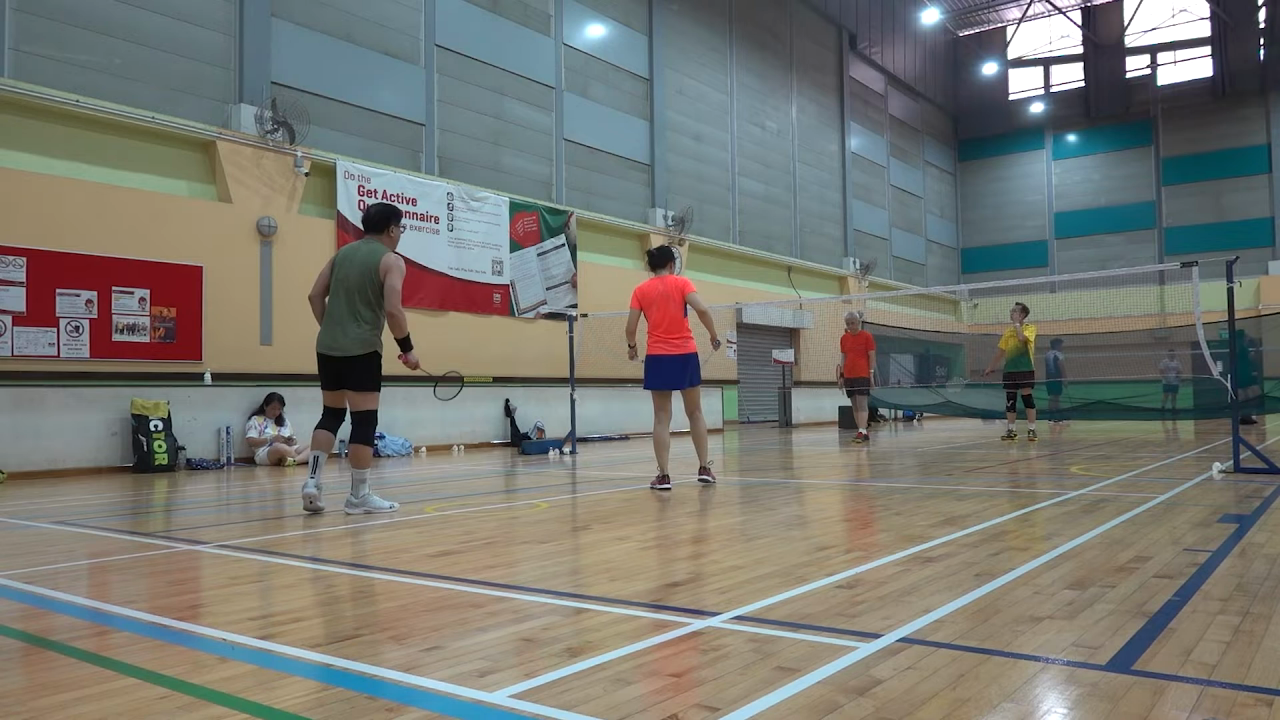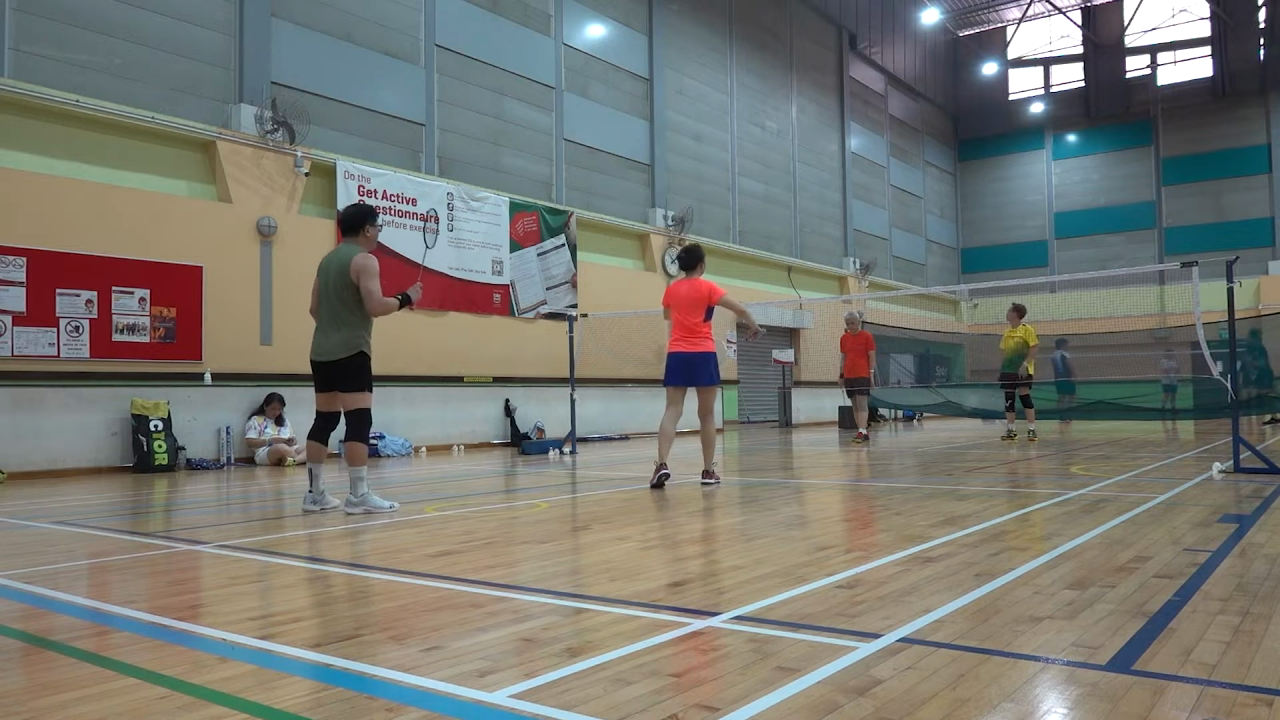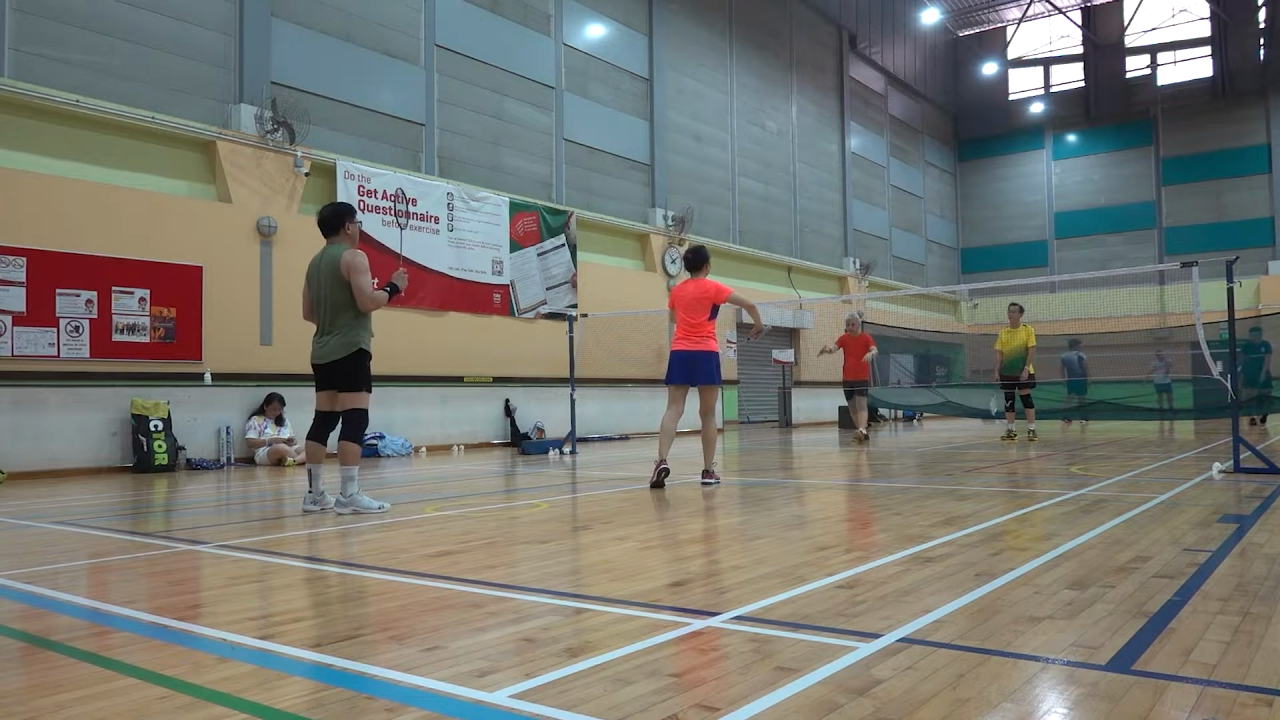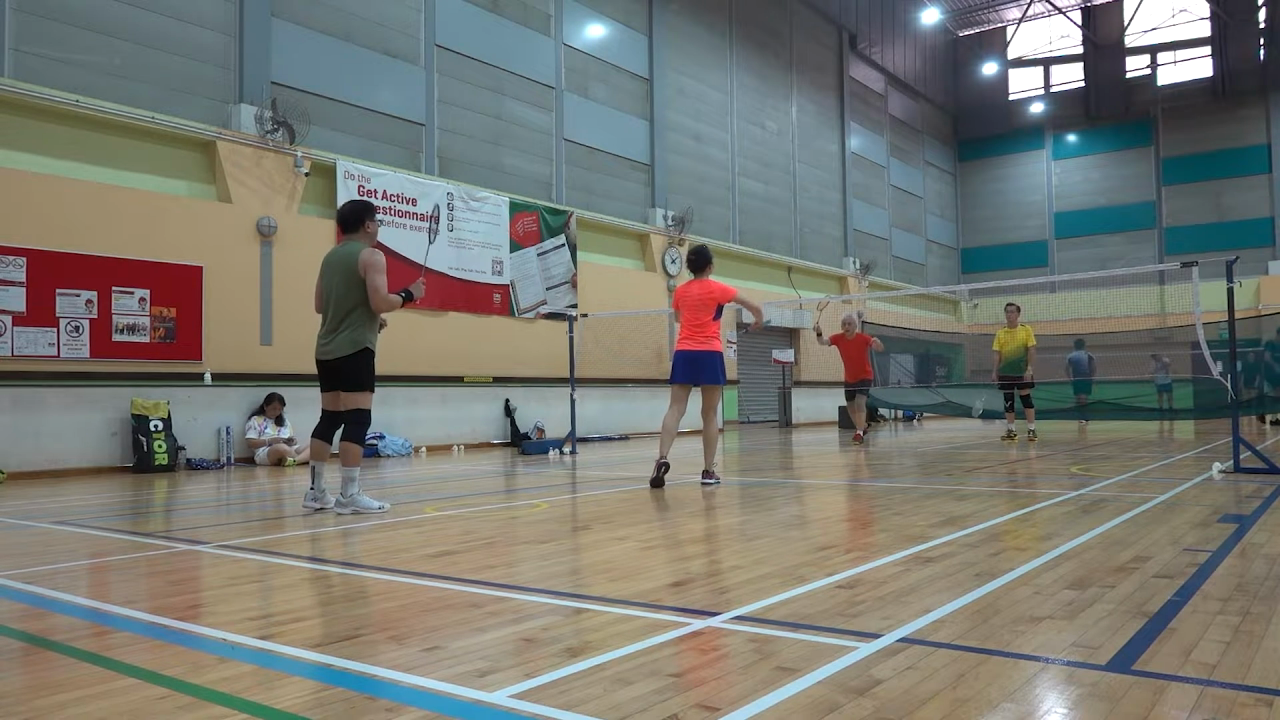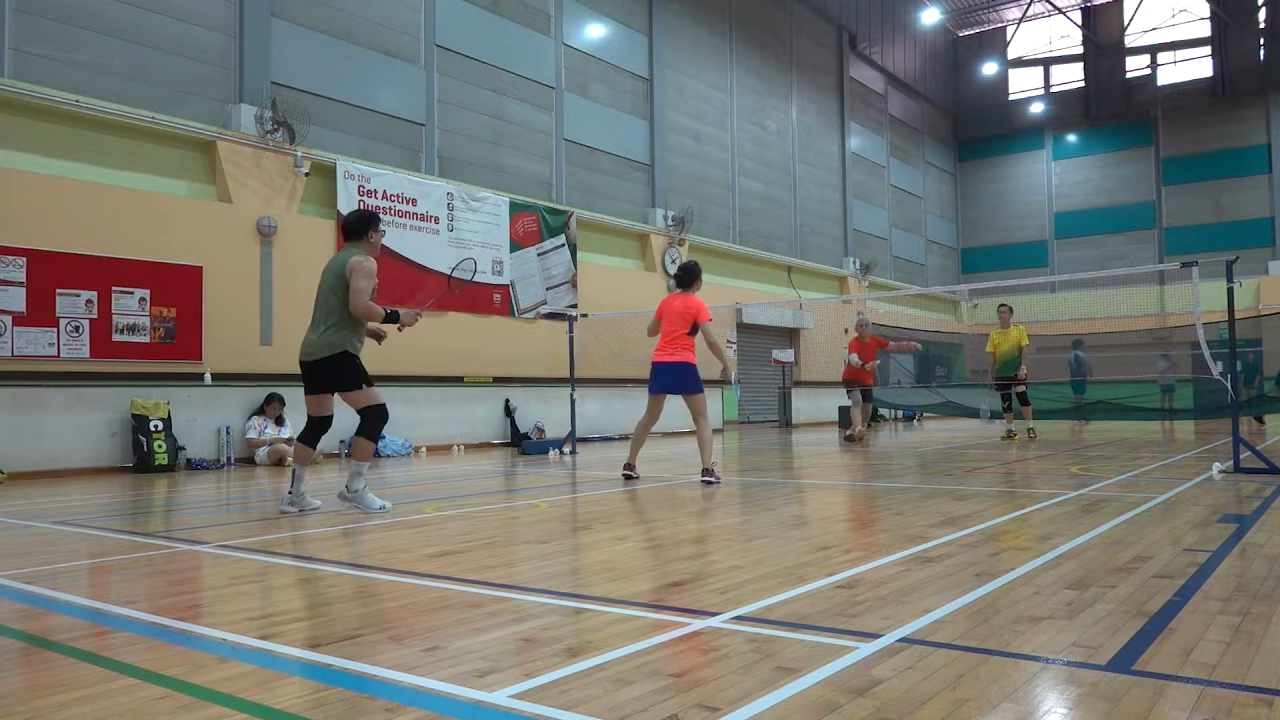
dt=0.7s
person 1, frame 1
left shoulder: (342, 253)
right shoulder: (391, 261)
left elbow: (315, 295)
right elbow: (393, 310)
right wrist: (407, 349)
left hip: (328, 347)
right hip: (362, 350)
left knee: (331, 415)
right knee: (364, 421)
left ankle: (313, 481)
right ankle: (359, 496)
person 1, frame 2
left shoulder: (327, 259)
right shoulder: (365, 260)
right elbow: (375, 307)
right wrist: (407, 298)
left hip: (321, 352)
right hip: (350, 352)
left knee: (324, 420)
right knee: (359, 421)
left ankle: (315, 493)
right ankle: (359, 495)
person 1, frame 3
left shoulder: (315, 262)
right shoulder: (353, 257)
left elbow: (308, 313)
right elbow: (367, 302)
right wrist: (394, 287)
left hip: (322, 352)
right hip: (350, 351)
left knee: (323, 420)
right knee: (355, 420)
left ankle: (314, 493)
right ankle: (349, 495)
person 1, frame 4
left shoulder: (330, 257)
right shoulder: (371, 256)
right elbow: (381, 302)
right wrist: (409, 294)
left hip: (327, 350)
right hip: (354, 350)
left knee: (329, 418)
right knee: (357, 420)
left ankle: (316, 491)
right ankle: (350, 495)
person 1, frame 5
left shoulder: (334, 262)
right shoulder: (364, 262)
right elbow: (359, 306)
left wrist: (365, 329)
right wrist: (396, 317)
left hip: (311, 354)
right hip: (335, 353)
left knee: (317, 423)
right knee: (376, 414)
left ankle: (294, 495)
right ankle: (355, 488)
person 2, frame 1
left shoulder: (641, 290)
right shoulder: (682, 283)
left elbow: (631, 327)
right elbow: (702, 310)
left wrist: (632, 347)
right wrist: (714, 336)
left hip: (657, 357)
right hip: (685, 355)
left knee: (662, 418)
right knee: (695, 413)
left ankle: (663, 475)
right ankle: (704, 468)
person 2, frame 2
left shoulder: (671, 289)
right shoulder: (707, 287)
right elbow: (739, 309)
right wrist: (754, 327)
left hip: (676, 355)
right hip: (703, 355)
left knee: (672, 412)
right knee: (706, 415)
left ankle: (662, 464)
right ankle: (708, 471)
person 2, frame 3
left shoulder: (677, 290)
right shoulder: (713, 288)
right elbow: (749, 305)
right wrist: (758, 325)
left hip: (679, 354)
right hip: (705, 354)
left knee: (673, 410)
right knee: (708, 414)
left ankle: (662, 461)
right ankle: (708, 471)
person 2, frame 4
left shoulder: (680, 291)
right shoulder: (717, 289)
right elbow: (754, 306)
right wrist: (759, 321)
left hip: (683, 354)
right hip: (709, 355)
left knee: (675, 410)
right knee: (710, 414)
left ankle: (662, 458)
right ankle: (708, 471)
person 2, frame 5
left shoulder: (666, 302)
right shoulder: (698, 305)
left elbow: (650, 332)
right elbow: (710, 340)
right wrist: (725, 364)
left hip: (659, 364)
right hip: (683, 366)
left knee: (649, 417)
right knee: (701, 419)
left ankle: (630, 465)
right ankle: (707, 469)
